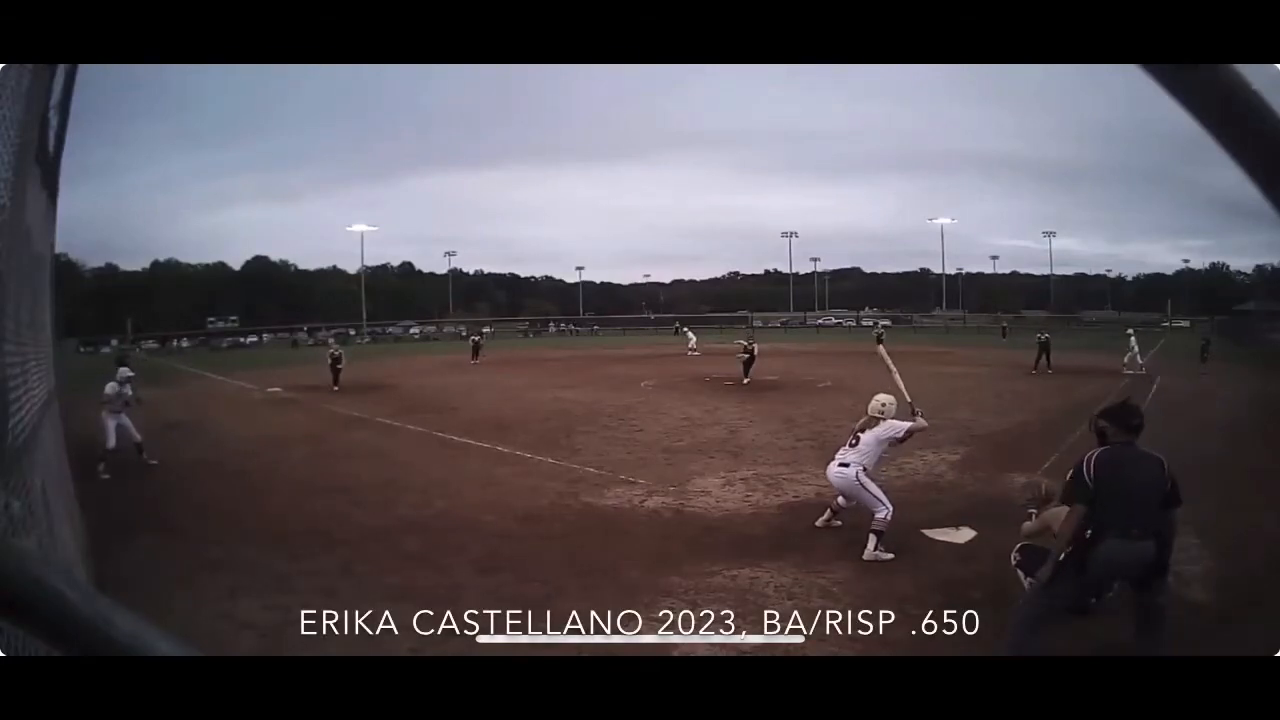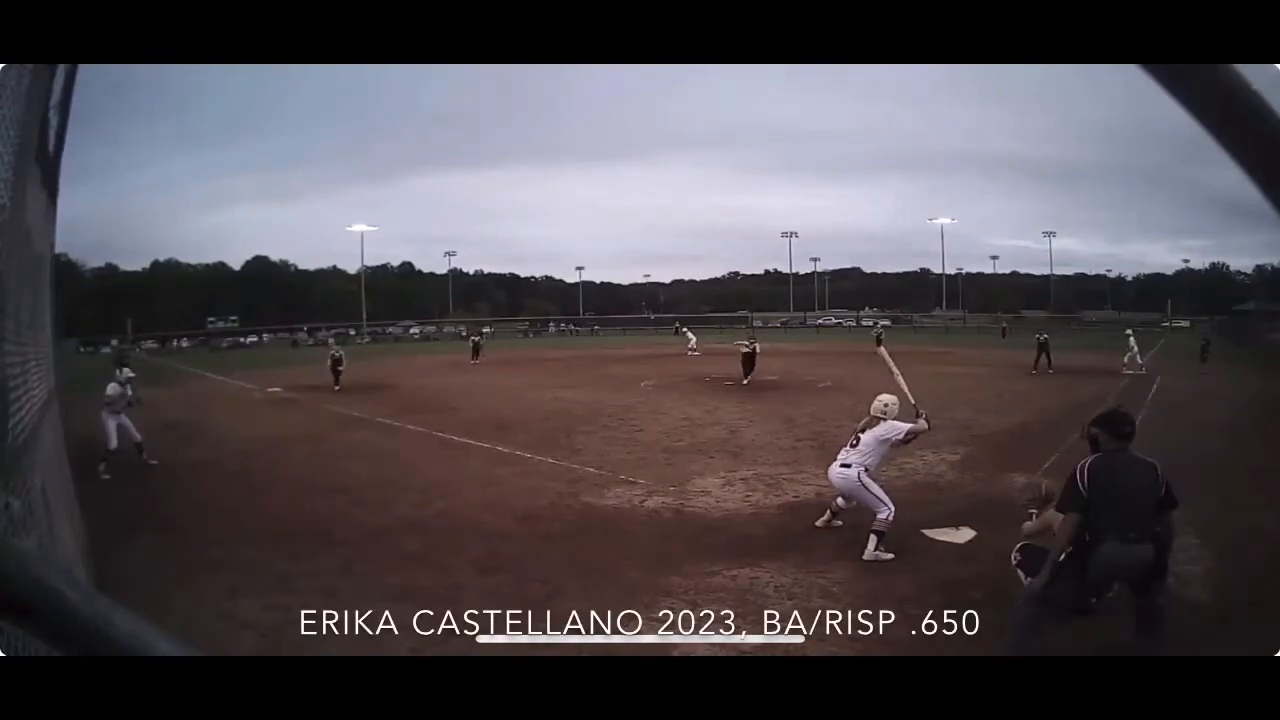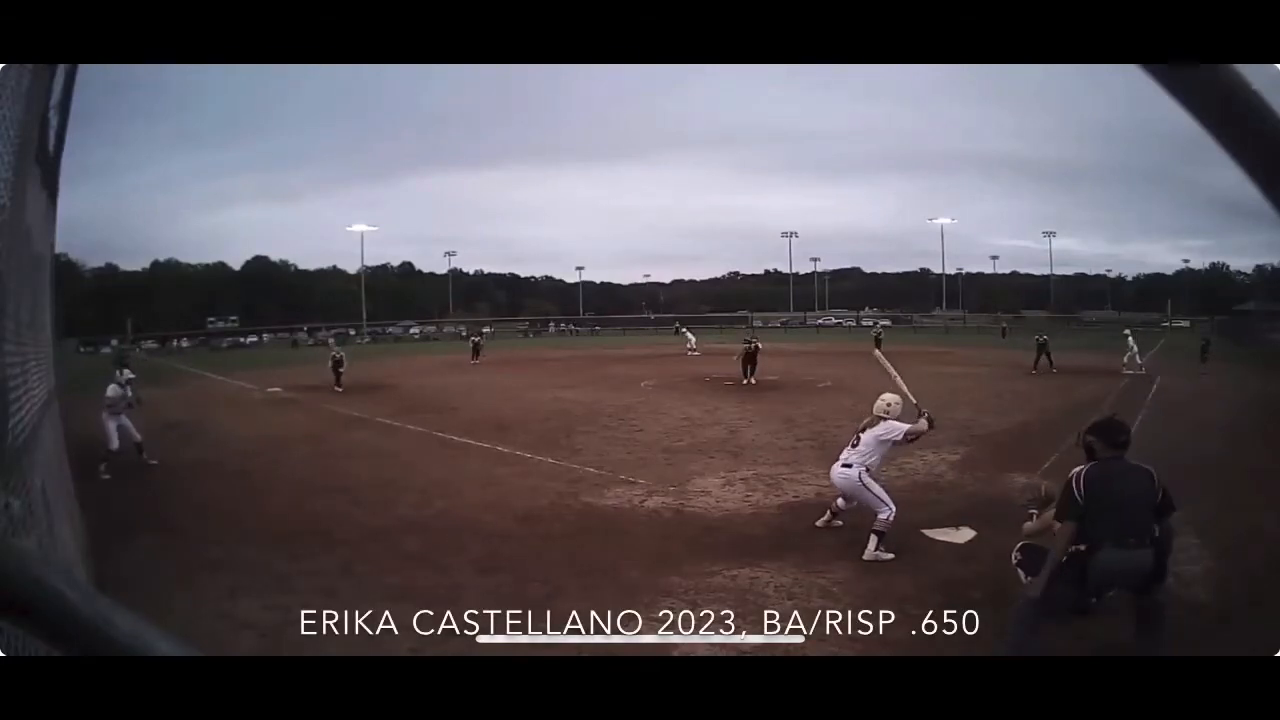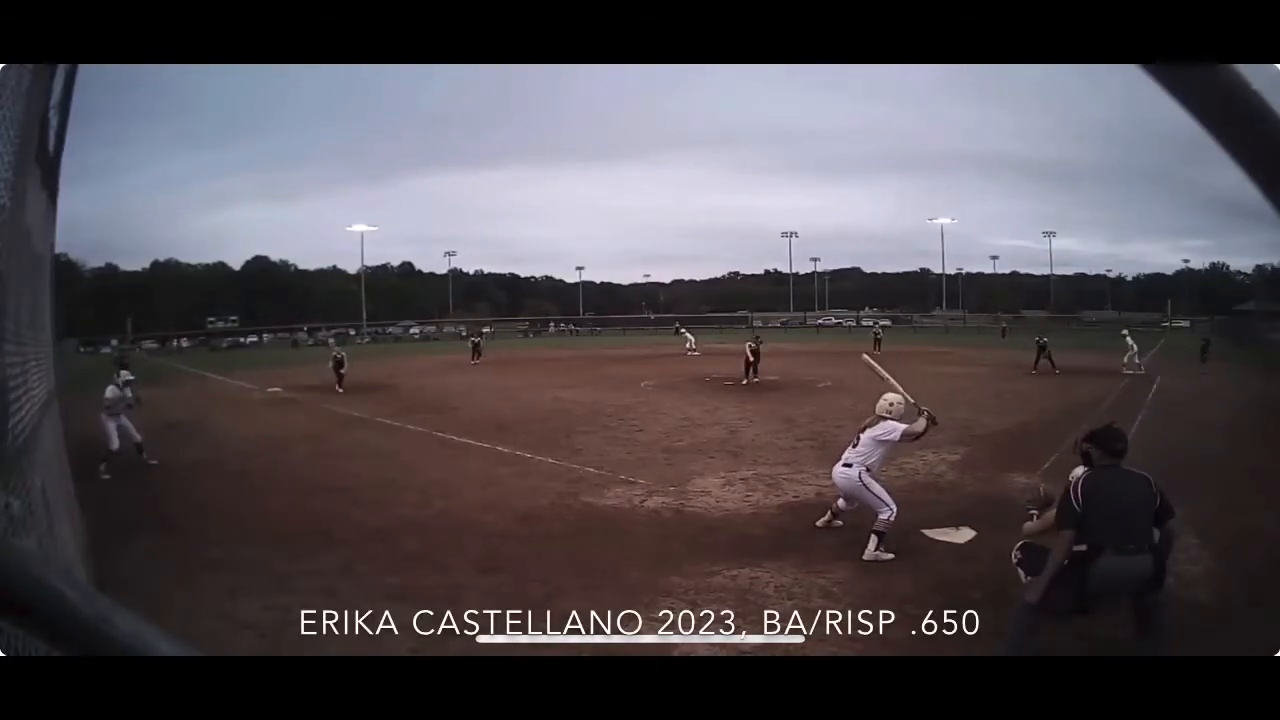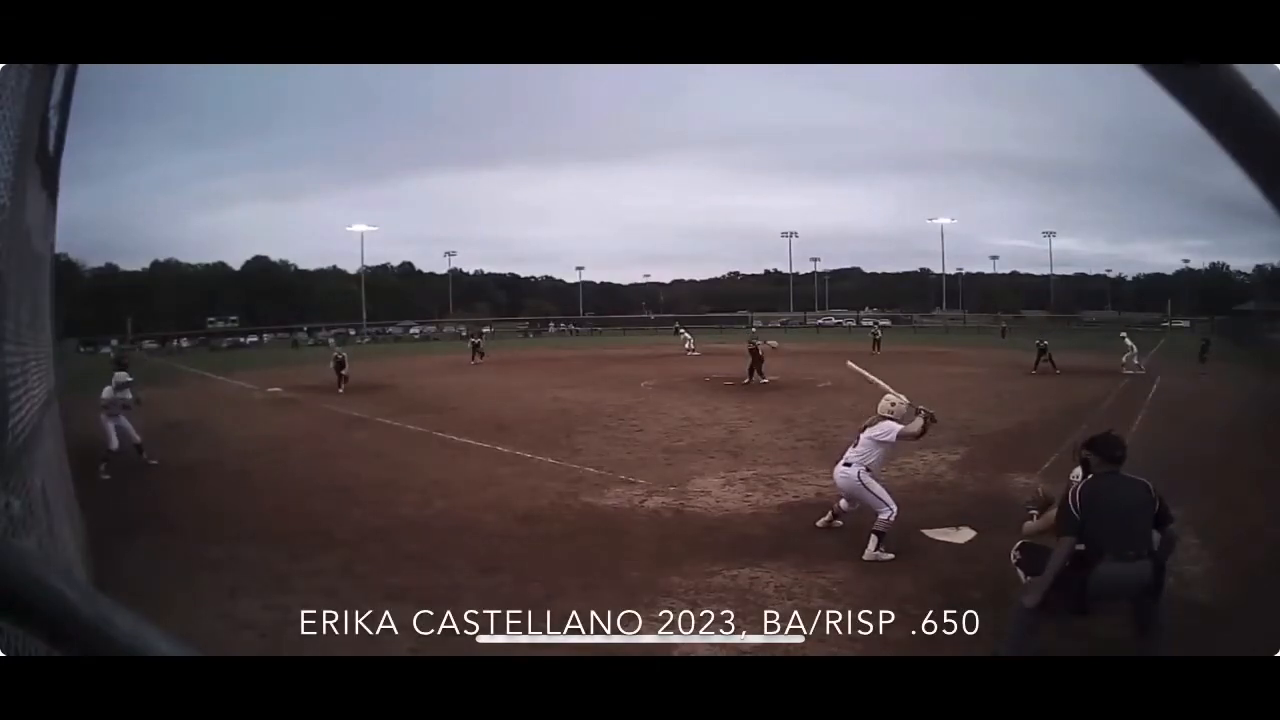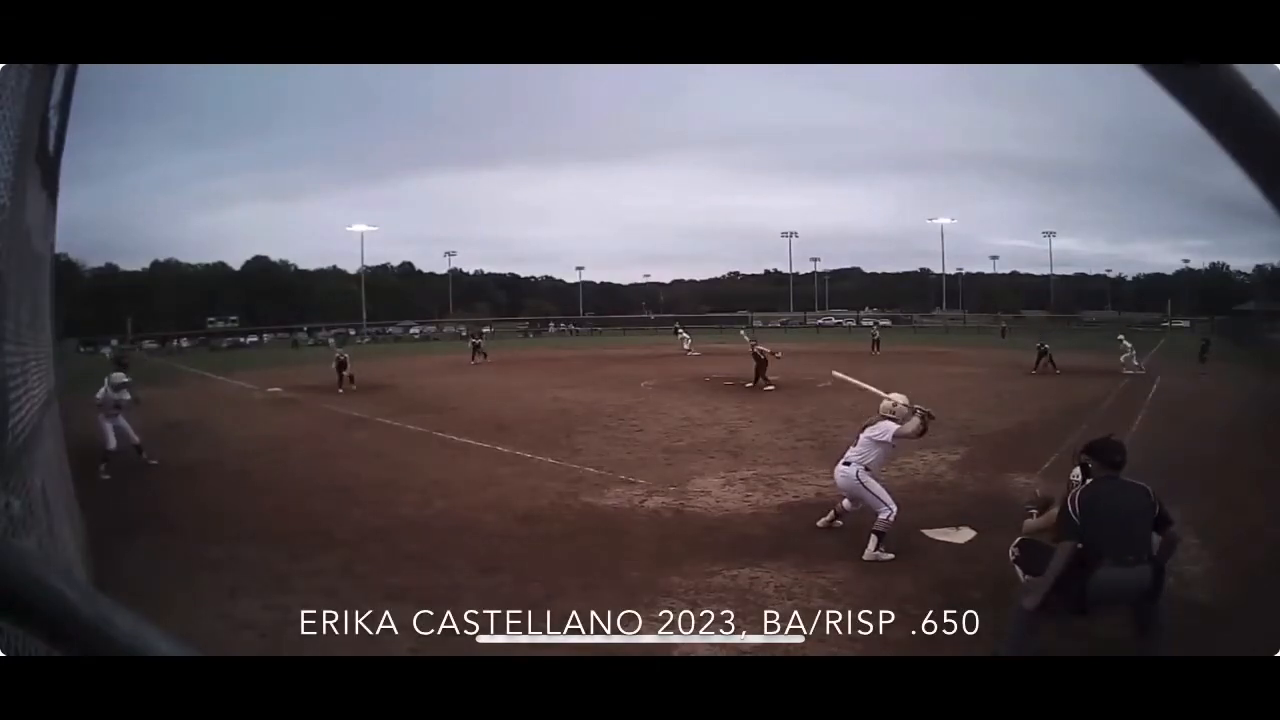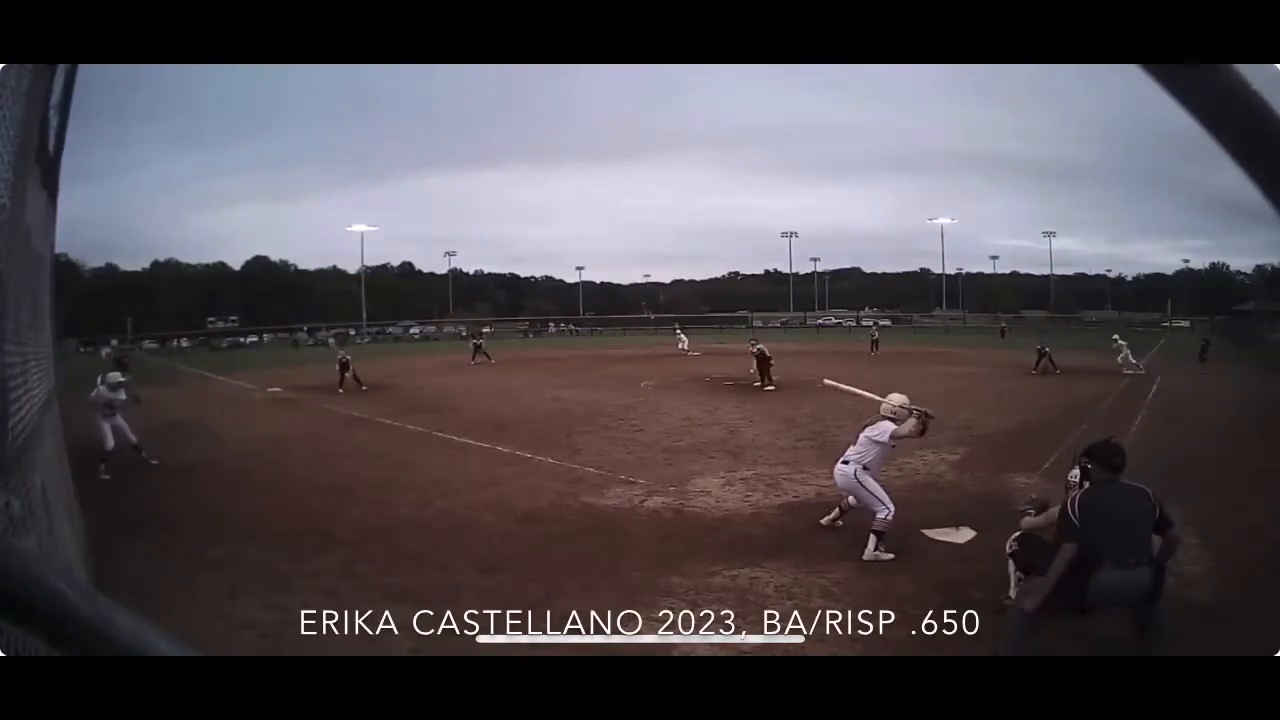
dt=0.1s
person 1, frame 1
left shoulder: (1094, 461)
right shoulder: (1159, 465)
left elbow: (1076, 516)
right elbow: (1169, 520)
left wrist: (1049, 565)
right wrist: (1163, 558)
left hip: (1104, 550)
right hip: (1148, 552)
left knee: (1040, 597)
right knee: (1151, 602)
left ankle: (1019, 649)
person 1, frame 2
left shoulder: (1087, 469)
right shoulder: (1153, 470)
left elbow: (1070, 523)
right elbow: (1165, 523)
left wrist: (1046, 571)
right wrist: (1162, 560)
left hip: (1103, 553)
right hip: (1146, 554)
left knee: (1039, 596)
right knee: (1150, 602)
left ankle: (1019, 649)
person 1, frame 3
left shoulder: (1083, 477)
right shoulder: (1148, 476)
left elbow: (1066, 533)
right elbow: (1166, 528)
left wrist: (1041, 580)
right wrist: (1159, 564)
left hip: (1101, 561)
right hip: (1145, 562)
left knee: (1036, 597)
right knee: (1149, 598)
left ankle: (1017, 651)
person 1, frame 4
left shoulder: (1081, 485)
right shoulder: (1146, 483)
left elbow: (1065, 540)
right elbow: (1167, 532)
left wrist: (1040, 586)
right wrist: (1158, 567)
left hip: (1101, 567)
right hip: (1144, 568)
left knee: (1034, 598)
right knee: (1147, 600)
left ankle: (1016, 651)
person 1, frame 5
left shoulder: (1079, 492)
right shoulder: (1145, 489)
left elbow: (1065, 547)
right elbow: (1169, 536)
left wrist: (1038, 591)
right wrist: (1156, 568)
left hip: (1101, 576)
right hip: (1143, 575)
left knee: (1031, 598)
right knee: (1147, 594)
left ankle: (1013, 652)
person 1, frame 6
left shoulder: (1079, 497)
right shoulder: (1145, 493)
left elbow: (1065, 551)
right elbow: (1171, 538)
left wrist: (1037, 593)
right wrist: (1156, 570)
left hip: (1099, 580)
right hip: (1143, 580)
left knee: (1031, 596)
left ankle: (1013, 651)
right ankle: (1151, 648)
person 1, frame 7
left shoulder: (1078, 500)
right shoulder: (1145, 495)
left elbow: (1067, 554)
right elbow: (1171, 539)
left wrist: (1038, 596)
left hip: (1100, 584)
right hip: (1143, 583)
left knee: (1028, 594)
left ankle: (1011, 652)
right ankle: (1151, 649)
